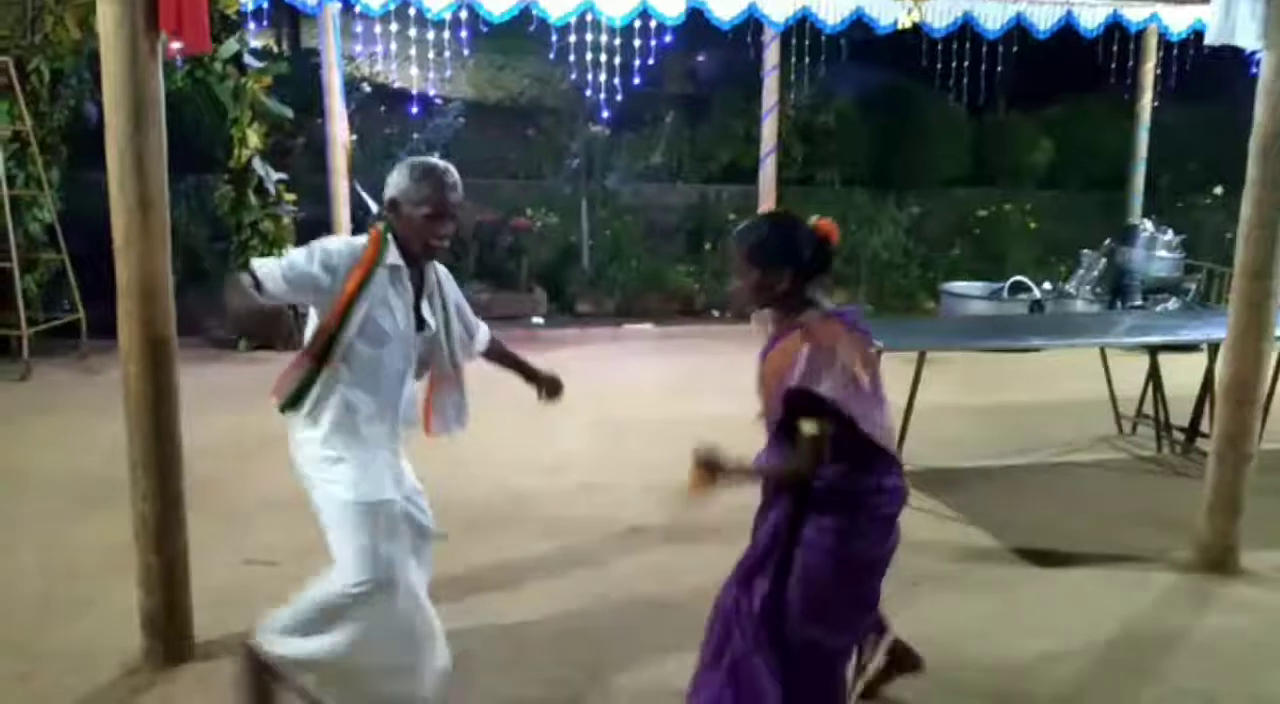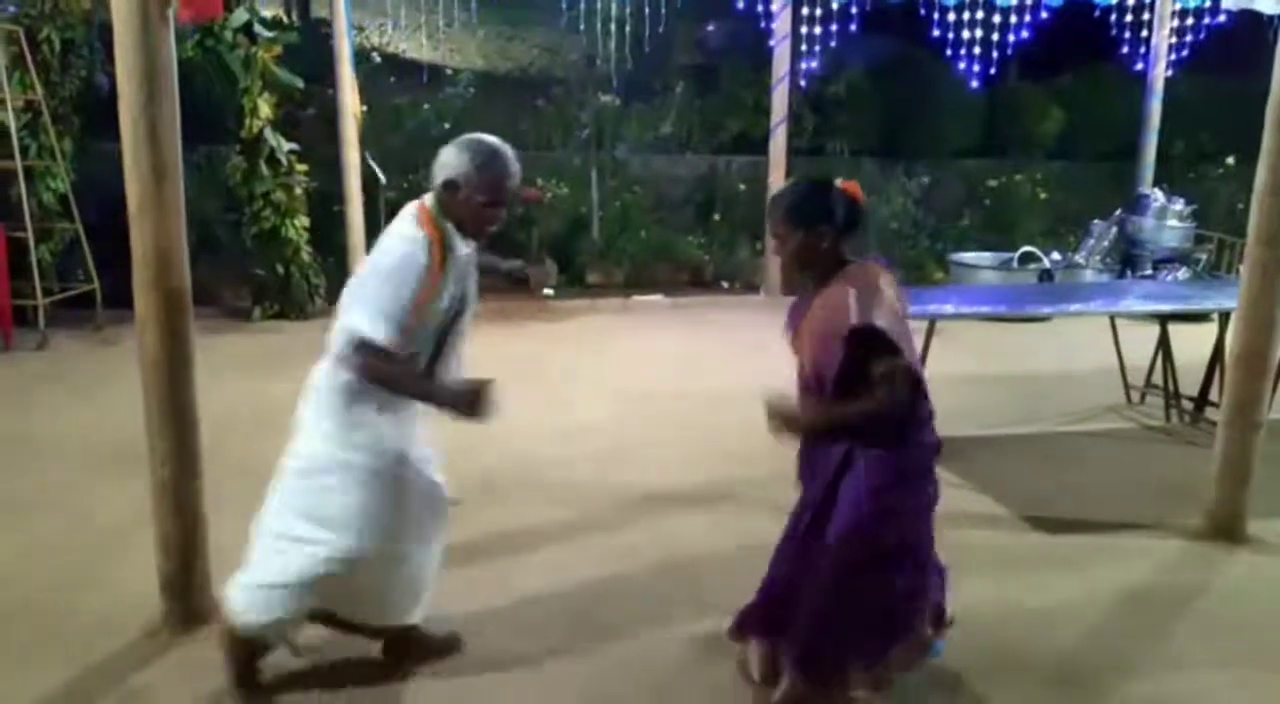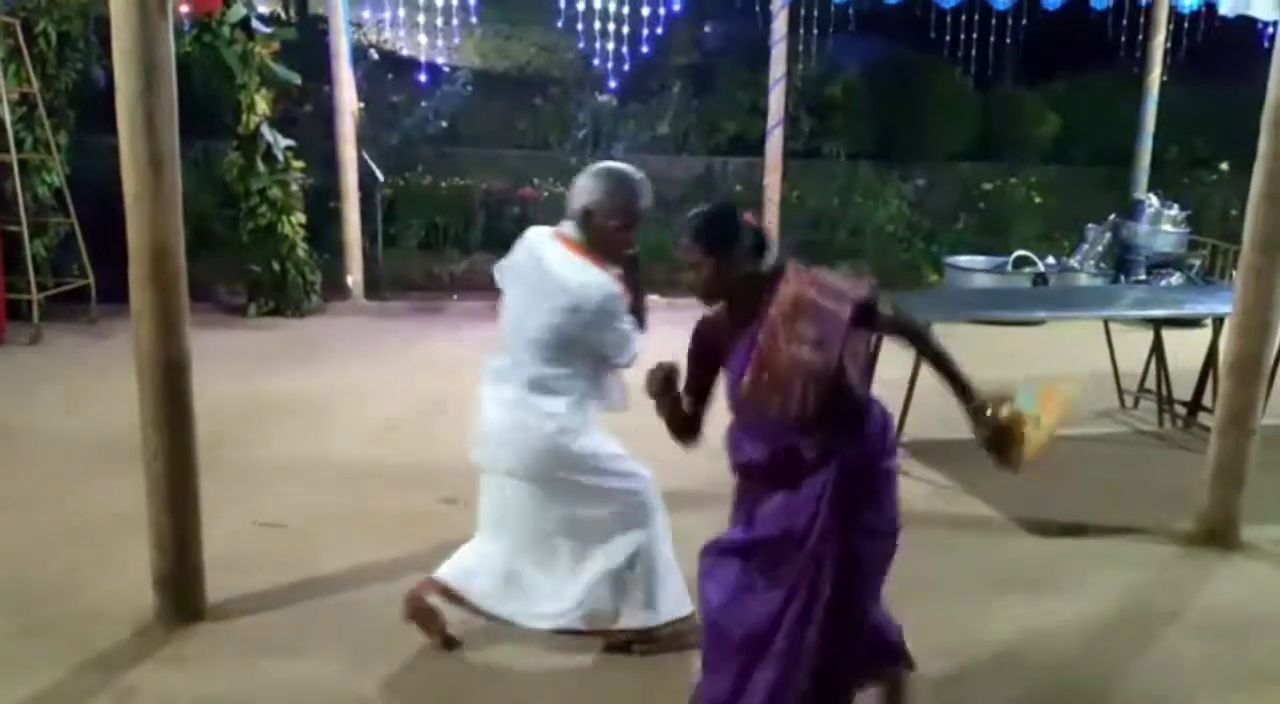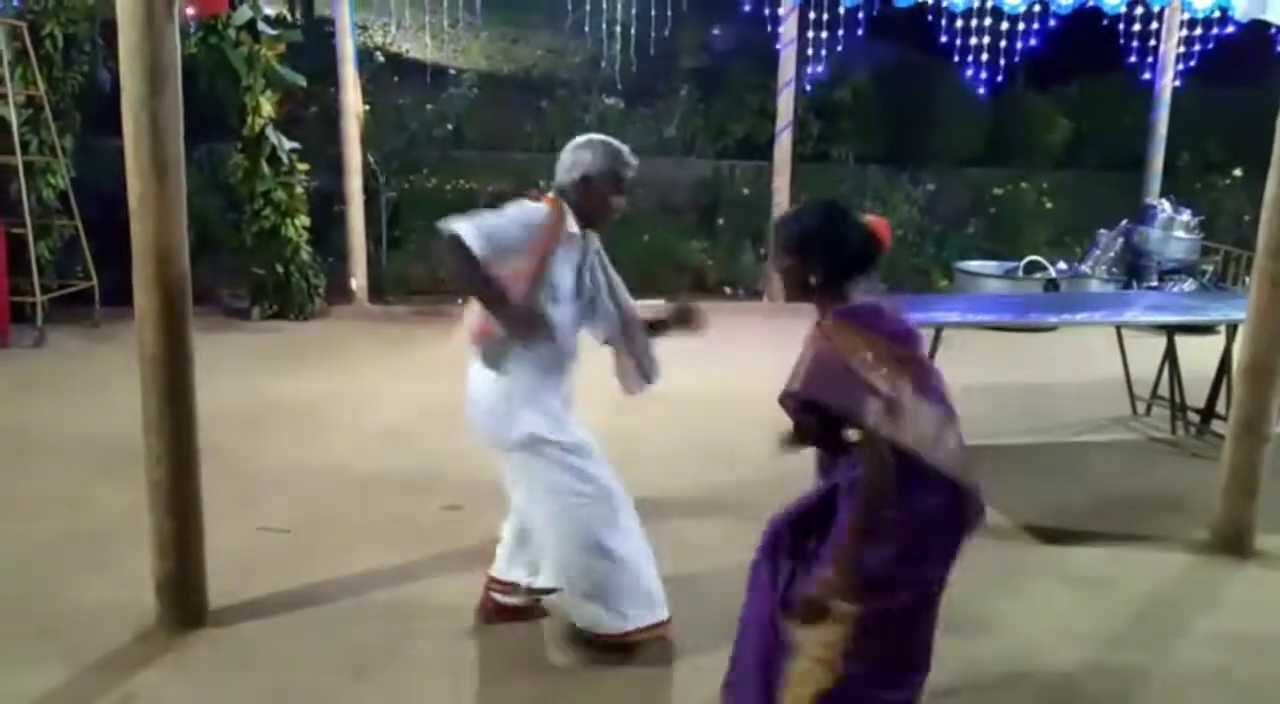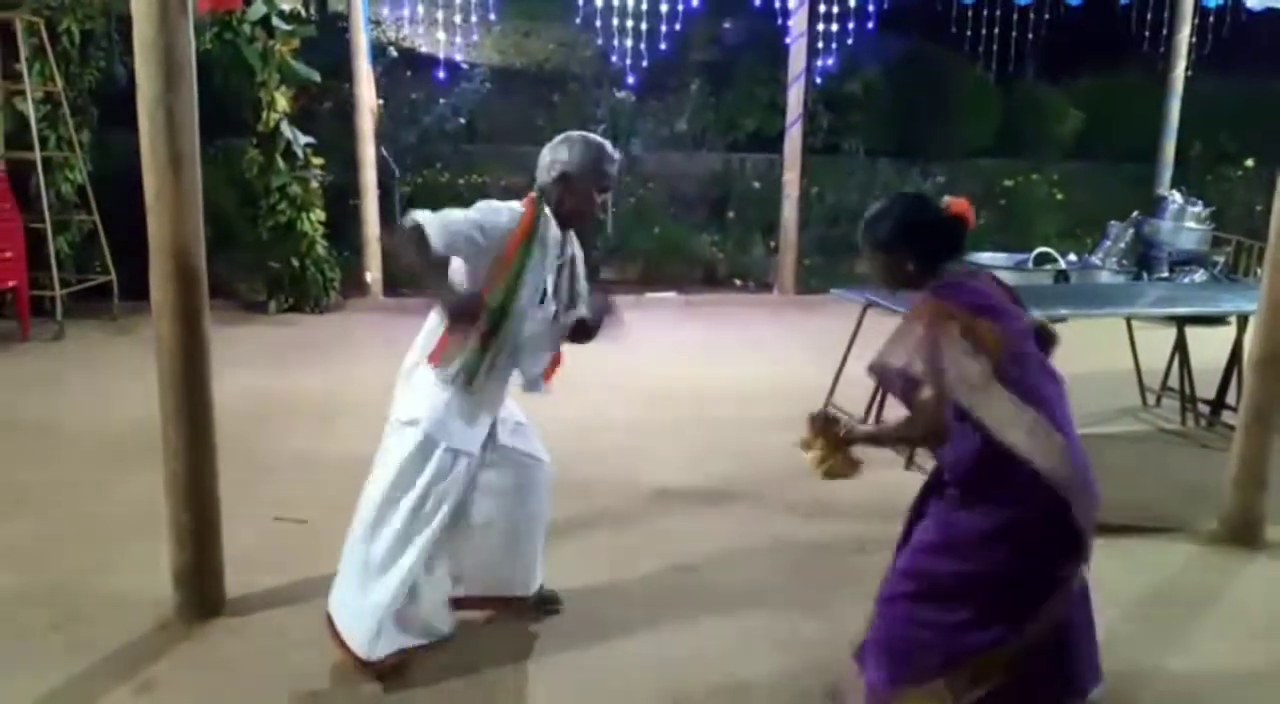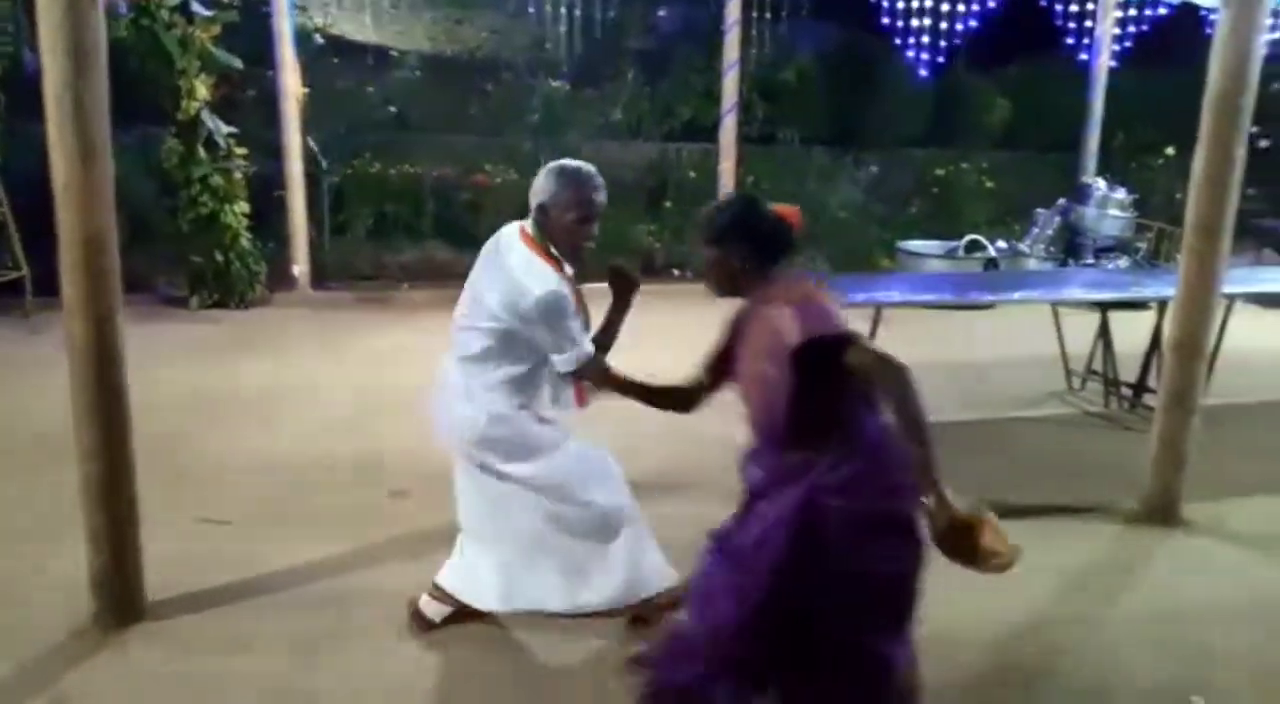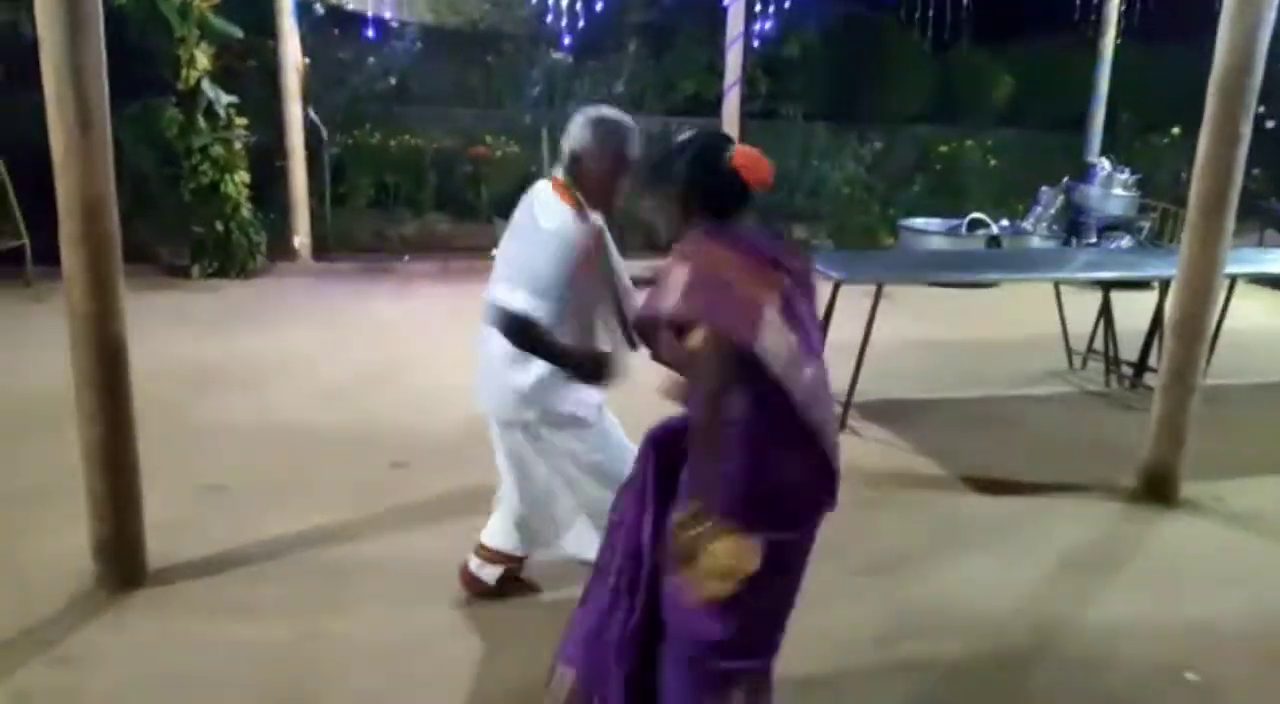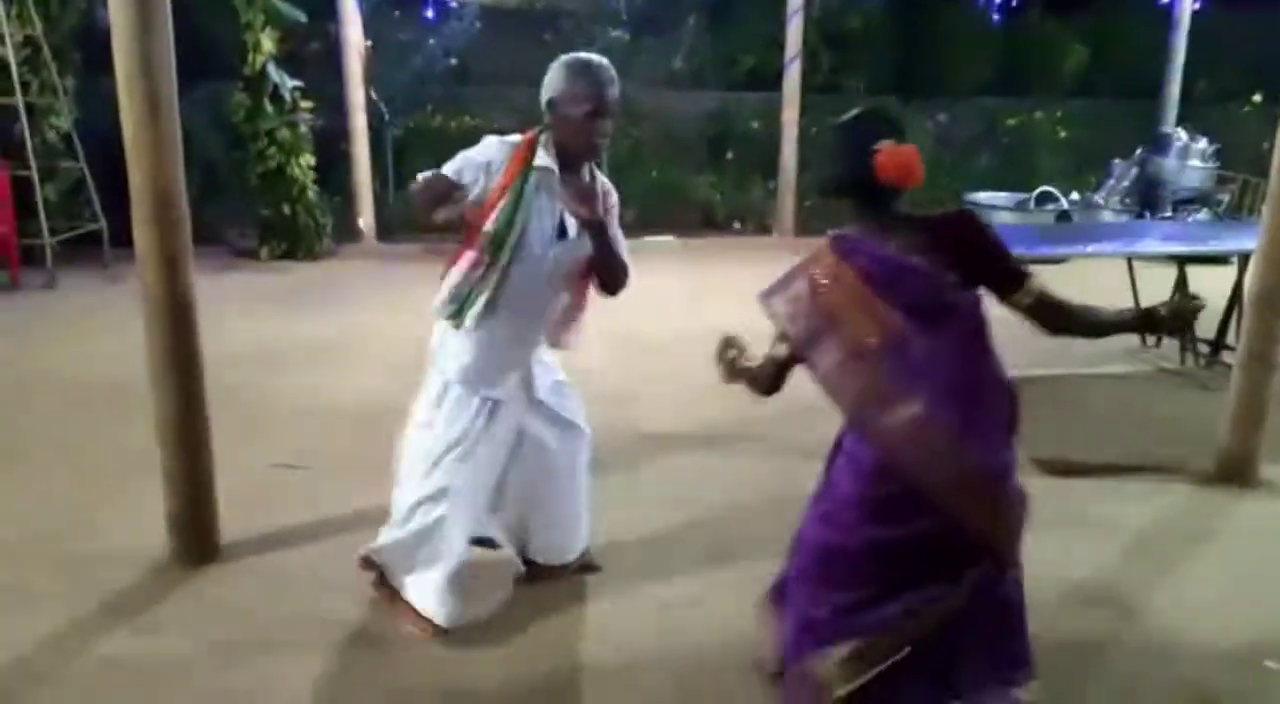
dt=0.5s
person 1, frame 1
left shoulder: (437, 279)
right shoulder: (344, 259)
left elbow: (475, 338)
right elbow: (252, 281)
left wrist: (533, 375)
right wrist: (252, 304)
left hip: (380, 440)
right hip: (335, 441)
left knee: (410, 536)
right knee: (366, 572)
right ankle: (274, 650)
person 1, frame 2
left shoulder: (447, 237)
right shoulder: (410, 253)
right elbow: (364, 356)
right wrist: (443, 394)
left hip: (387, 406)
right hip: (354, 412)
left knee: (422, 507)
right knee: (332, 533)
left ankle: (391, 624)
right ankle: (247, 627)
person 1, frame 3
left shoulder: (532, 244)
right shoulder: (596, 292)
right elbow: (625, 353)
right wrist: (634, 292)
left hip: (501, 416)
right hip: (549, 431)
left knee: (514, 527)
right knee: (632, 501)
left ankle: (435, 596)
right ankle: (651, 622)
person 1, frame 4
left shoulder: (585, 247)
right shoulder: (535, 222)
left elbow: (617, 321)
right elbow: (453, 242)
left wrist: (665, 322)
right wrist: (502, 306)
left hip: (538, 392)
right hip: (517, 393)
left knee: (544, 496)
right knee: (590, 502)
left ankle: (505, 594)
right ankle: (623, 622)
person 1, frame 5
left shoulder: (567, 247)
right shoulder: (502, 224)
left elbow: (581, 330)
right elbow: (404, 233)
left wrist: (592, 313)
right wrist: (448, 288)
left hip: (488, 394)
right hip: (441, 391)
left knee: (524, 473)
right knee: (411, 510)
left ankle: (509, 587)
right ankle: (363, 628)
person 1, frame 6
left shoulder: (510, 238)
right shoulder: (545, 291)
right elbow: (580, 366)
right wrist: (620, 306)
left hip: (473, 405)
right hip: (495, 415)
left knee: (501, 512)
right knee: (593, 482)
left ankle: (444, 601)
right ankle: (639, 593)
person 1, frame 7
left shoulder: (550, 199)
right shoulder: (562, 230)
right elbow: (513, 320)
left wrist: (634, 295)
right wrist: (574, 361)
left hip: (513, 373)
right hip: (531, 379)
left knee: (539, 475)
right knee: (611, 468)
left ankle: (490, 566)
person 1, frame 8
left shoulder: (601, 192)
right shoulder: (502, 159)
left elbow: (611, 284)
right elbow: (433, 185)
left wrist: (595, 224)
right wrist: (442, 192)
left hip: (530, 349)
right hip: (472, 345)
left knee: (561, 438)
right knee: (455, 466)
left ankle: (550, 551)
right ankle: (404, 568)
person 2, frame 1
left shoulder: (821, 346)
right shoulder: (790, 324)
left elbow: (809, 460)
left wrist: (729, 469)
left hip: (843, 498)
right hip: (810, 488)
left knee: (806, 618)
right ankle: (882, 654)
person 2, frame 2
left shoulder: (863, 291)
right shoulder: (817, 282)
left elbow: (893, 393)
left wrist: (807, 419)
right wrist: (808, 415)
left hip: (881, 450)
right hip: (838, 446)
left knee: (843, 562)
right knee: (857, 558)
right ankle: (918, 632)
person 2, frame 3
left shoulder: (809, 296)
right shoulder: (714, 331)
left elbow: (908, 330)
right elbow: (687, 431)
left wrist: (975, 408)
right wrist: (667, 399)
left hip: (846, 470)
right hip: (770, 478)
left knee: (832, 598)
right knee: (739, 591)
person 2, frame 4
left shoulder: (837, 344)
right shoulder: (867, 315)
left elbow: (880, 467)
left wrist: (841, 577)
right wrist: (815, 429)
left hip: (907, 506)
right hip: (918, 487)
person 2, frame 5
left shoulder: (931, 317)
right shoulder: (980, 285)
left elbow: (931, 427)
right elbow: (1044, 340)
left wrist: (850, 434)
left hip: (1002, 482)
right hip: (1043, 469)
left knee: (923, 600)
right knee: (1034, 596)
person 2, frame 6
left shoulder: (794, 307)
right shoulder: (748, 322)
left elbow: (888, 378)
right elbow: (691, 395)
left wrist: (932, 493)
right wrist: (618, 383)
left hip: (848, 490)
right hip: (795, 489)
left knee: (854, 637)
right knee: (742, 601)
person 2, frame 7
left shoulder: (695, 263)
right shoulder: (774, 250)
left elbow: (712, 373)
left wrist: (698, 510)
left hip: (747, 448)
right hip: (792, 443)
left knee: (714, 609)
person 2, frame 8
left shoulder: (822, 276)
right shoulder: (957, 236)
left elbow: (769, 374)
right elbow: (1049, 313)
left wrist: (736, 365)
right wrist: (1151, 317)
left hip: (886, 459)
right hip: (973, 453)
left knee: (834, 583)
right knee: (971, 564)
